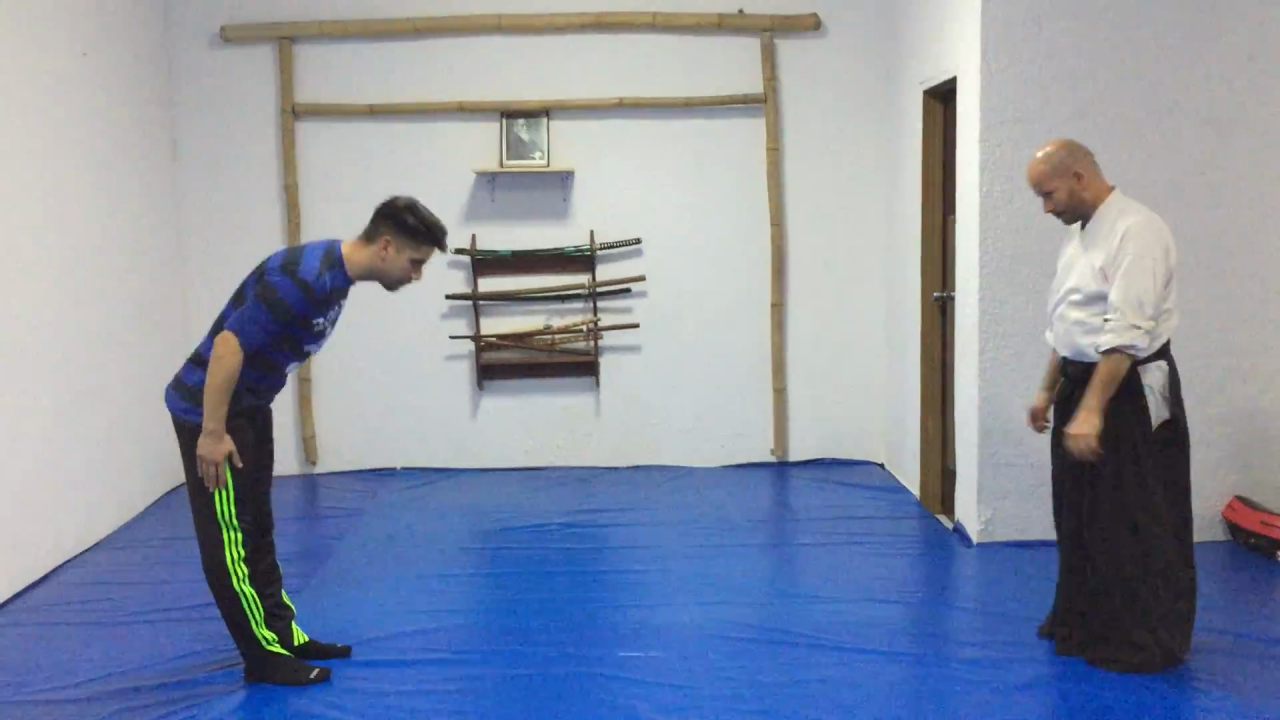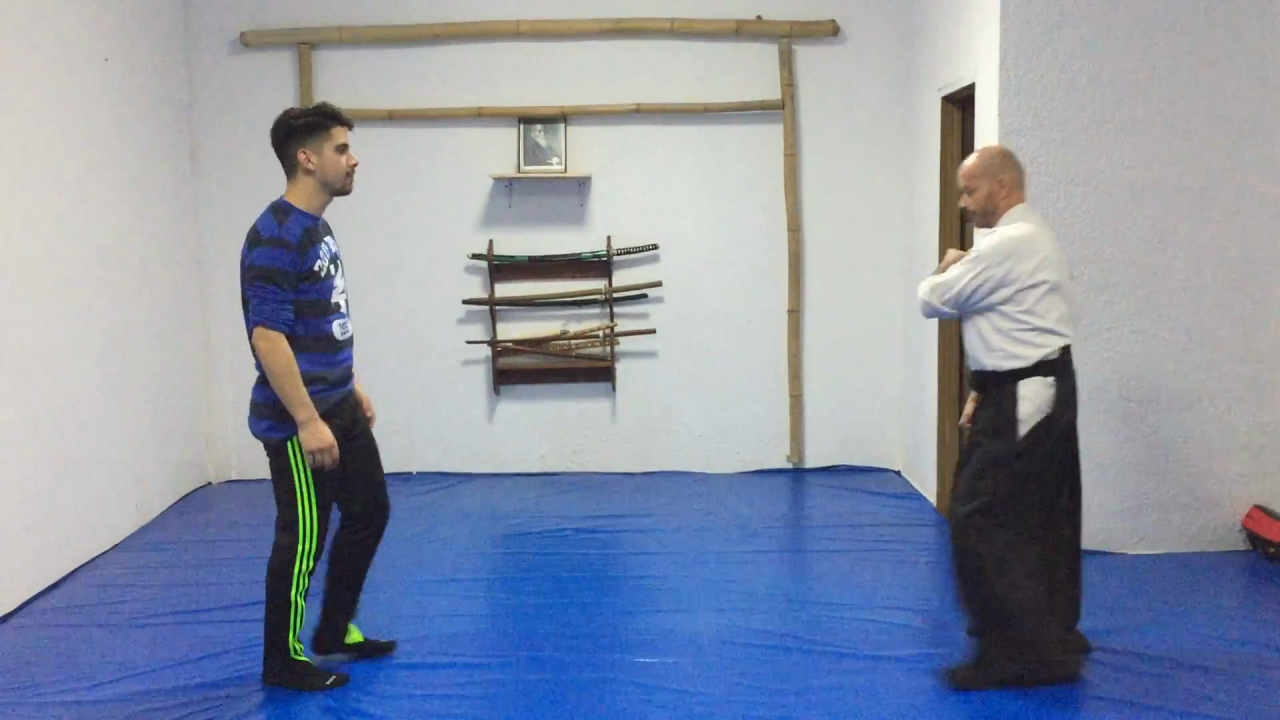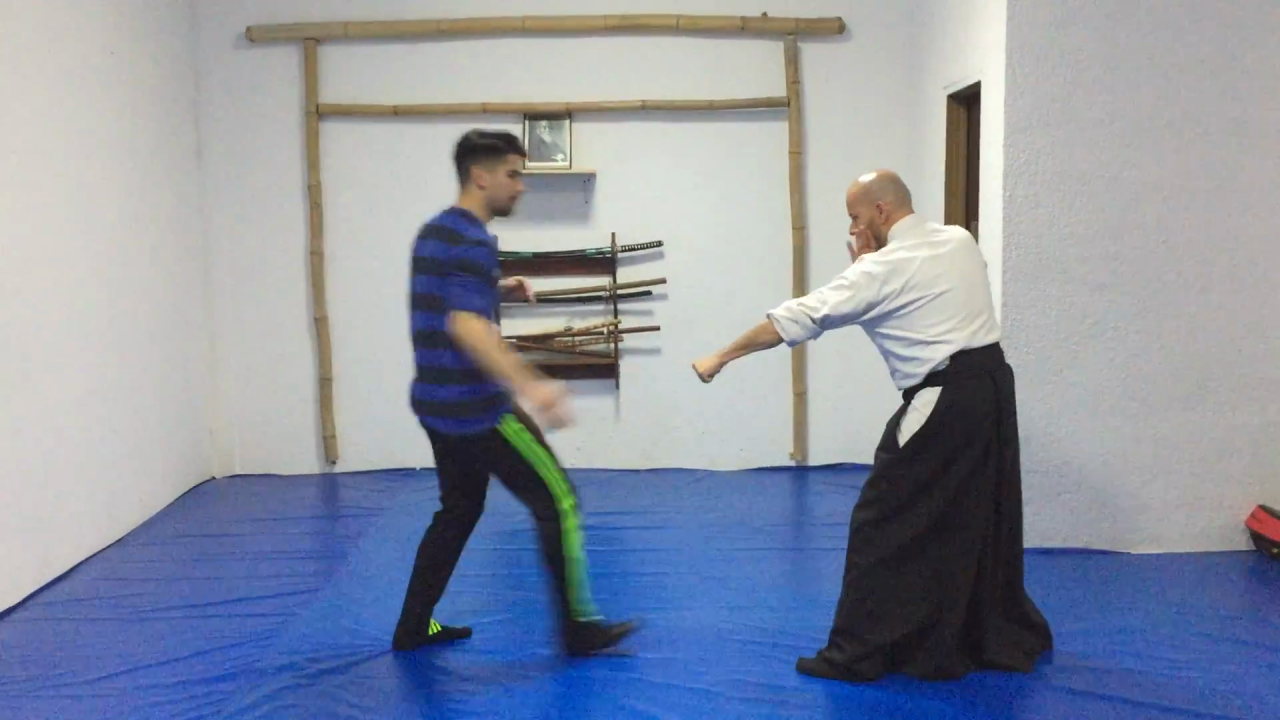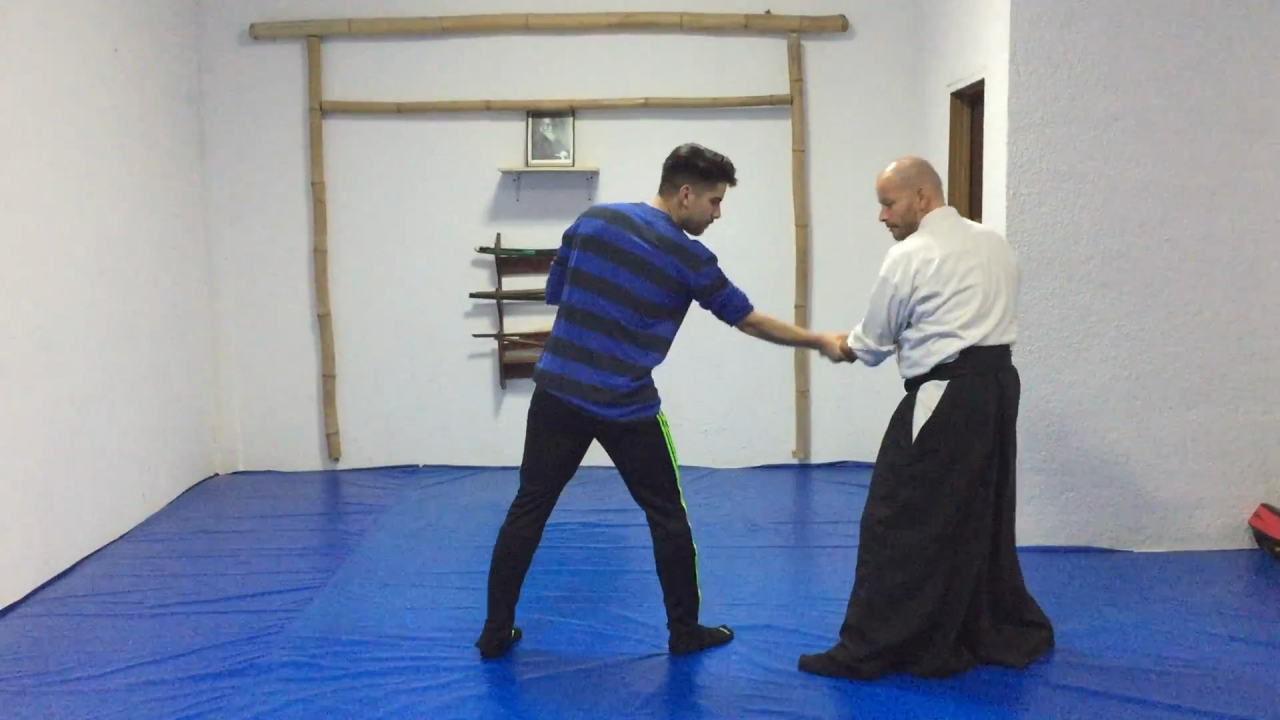
dt=1s
person 1, frame 1
left shoulder: (335, 272)
right shoulder: (304, 278)
right elbow: (229, 344)
right wrist: (213, 432)
left hip: (247, 408)
right hip: (210, 409)
left knee: (256, 528)
right knee: (228, 536)
left ankle: (284, 634)
right ankle: (265, 656)
person 1, frame 2
left shoulder: (319, 228)
right shoulder: (276, 236)
right elbow: (268, 337)
left wrist: (353, 386)
right wrist: (307, 420)
left hip: (337, 405)
right hip: (296, 418)
left knee: (369, 512)
right knee: (301, 536)
left ankle: (336, 628)
right ankle: (282, 661)
person 1, frame 3
left shoulder: (433, 234)
right shoulder: (470, 241)
right elbow: (466, 325)
left wrist: (494, 292)
right wrist: (527, 384)
left hip: (435, 404)
right hip: (474, 407)
left knee: (458, 512)
right knee: (556, 505)
left ankle: (414, 625)
right ankle: (575, 628)
person 1, frame 4
left shoulder: (592, 219)
right shoulder: (688, 259)
left elbow: (554, 291)
right elbow: (748, 318)
right wrist: (819, 341)
left hip: (556, 390)
right hip: (625, 406)
left knee: (529, 507)
right knee: (667, 515)
left ankle: (495, 632)
right ankle: (685, 630)
person 2, frame 1
left shoulder: (1135, 230)
right shoulder: (1082, 233)
left elbow: (1128, 334)
left wrist: (1092, 410)
right wrist: (1049, 391)
left hip: (1131, 394)
right hip: (1086, 389)
left knee: (1134, 520)
right knee: (1082, 513)
left ankle: (1146, 640)
right ankle: (1086, 622)
person 2, frame 2
left shoulder: (1010, 244)
right shoulder: (1028, 240)
left elbow: (936, 300)
left wrist: (948, 269)
right wrist: (979, 395)
left hip: (1026, 400)
right hip: (1019, 393)
left knee: (984, 519)
right knee: (1034, 518)
left ankle: (1021, 651)
right ankle: (1041, 636)
person 2, frame 3
left shoulder: (884, 268)
right shoulder: (961, 242)
left elbow: (799, 317)
left wrist: (722, 356)
left hip: (944, 403)
right hip: (992, 389)
left knee: (885, 524)
right knee: (982, 518)
left ankle: (857, 653)
right ankle: (1006, 637)
person 2, frame 4
left shoulder: (910, 255)
right shoulder: (995, 243)
left elbow: (872, 344)
left wrist: (841, 346)
left hip: (946, 398)
right hip: (998, 387)
left knee: (900, 522)
right knee: (982, 516)
left ankle: (868, 650)
right ankle: (1009, 632)
